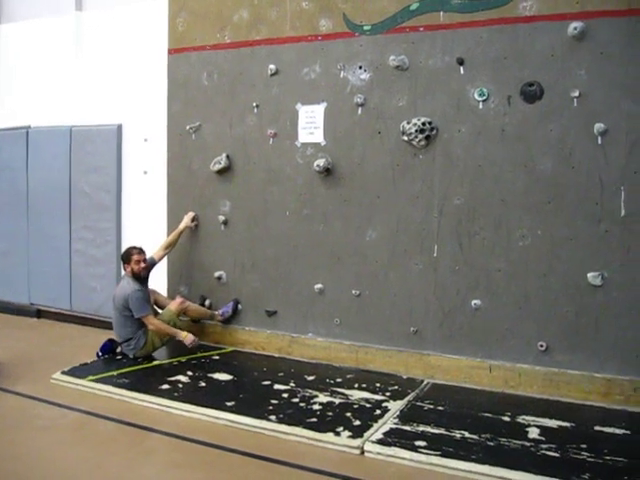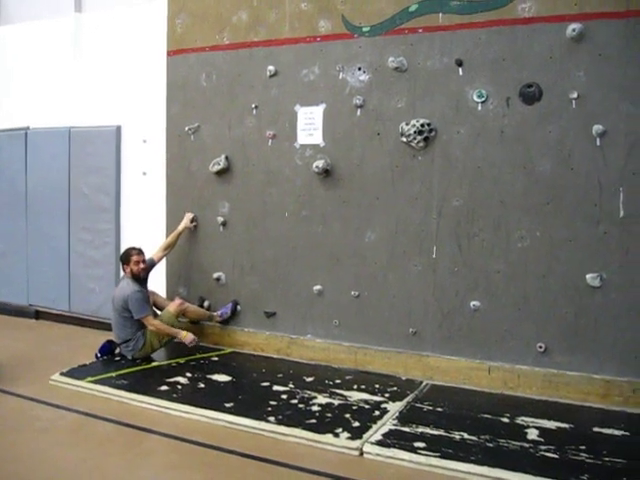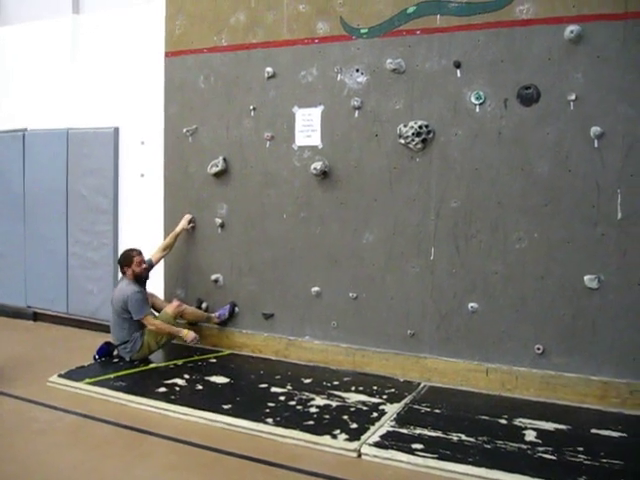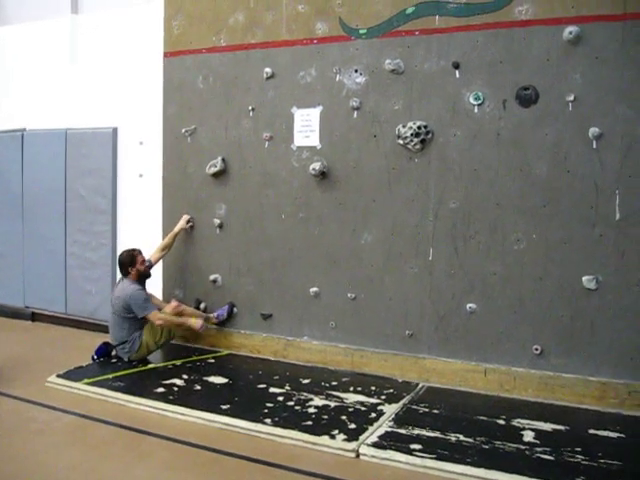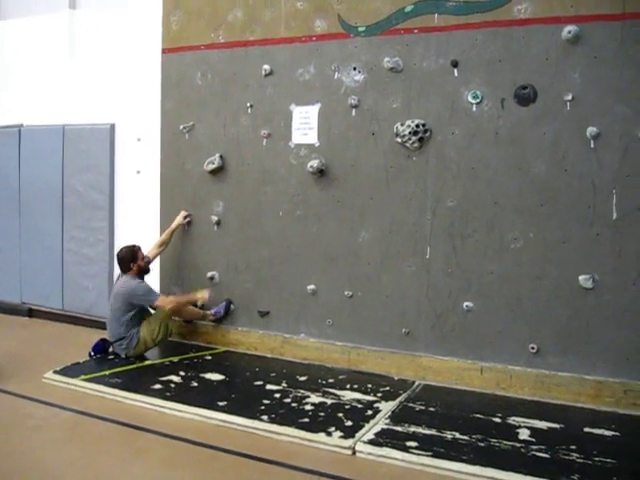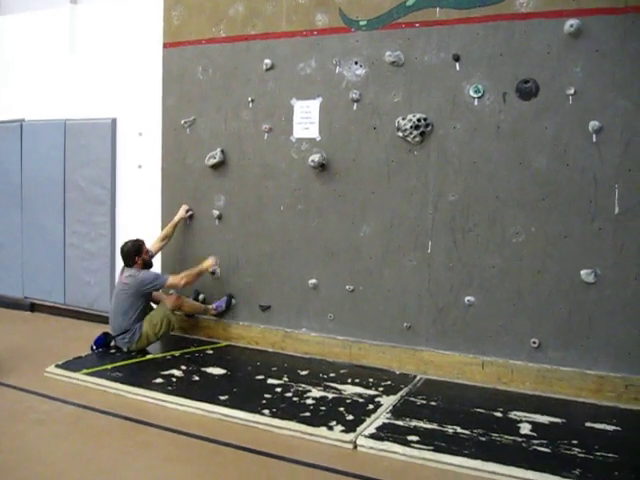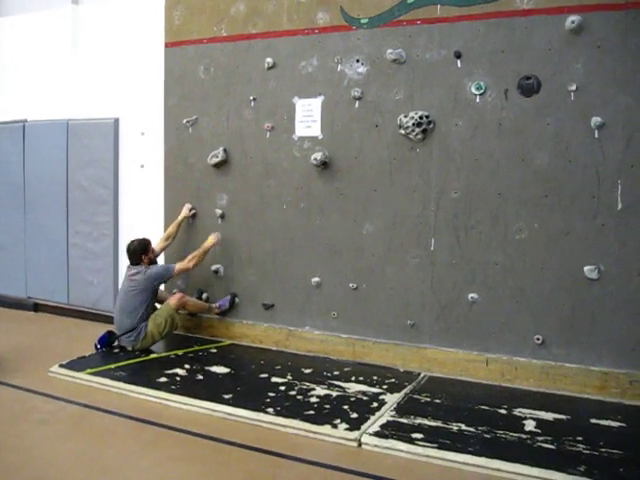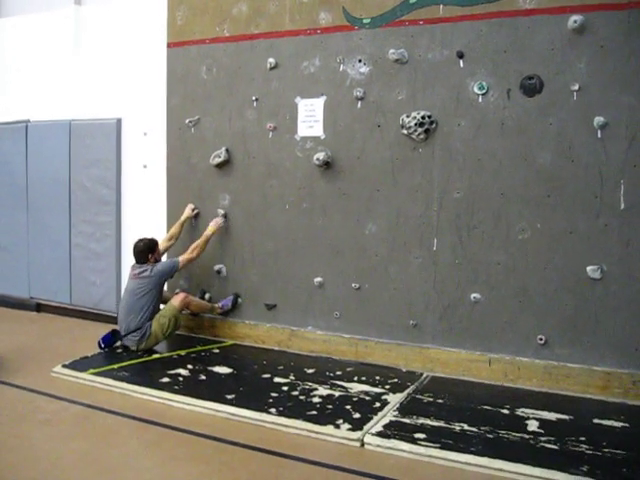
dt=0.1s
person 1, frame 1
left shoulder: (138, 274)
right shoulder: (133, 291)
left elbow: (164, 249)
right elbow: (152, 324)
left wrist: (182, 227)
right wrist: (182, 335)
left hip: (133, 338)
right hip: (138, 345)
left knee: (151, 294)
right knee: (180, 303)
right ankle: (218, 316)
person 1, frame 2
left shoulder: (134, 277)
right shoulder: (133, 292)
left elbow: (163, 251)
right elbow: (152, 325)
left wrist: (182, 228)
right wrist: (182, 335)
left hip: (131, 339)
right hip: (136, 346)
left knee: (150, 295)
right knee: (179, 304)
right ankle: (216, 317)
person 1, frame 3
left shoulder: (135, 278)
right shoulder: (132, 293)
left elbow: (161, 251)
right elbow: (152, 325)
left wrist: (179, 229)
right wrist: (183, 333)
left hip: (129, 342)
right hip: (134, 348)
left knee: (149, 297)
right knee: (177, 306)
right ankle: (214, 318)
person 1, frame 4
left shoulder: (128, 280)
right shoulder: (133, 292)
left elbow: (160, 252)
right elbow: (158, 319)
left wrist: (178, 229)
right wrist: (189, 321)
left hip: (126, 342)
right hip: (132, 348)
left knee: (150, 301)
right knee: (175, 306)
right ankle: (212, 318)
person 1, frame 5
left shoulder: (127, 276)
right shoulder: (134, 286)
left elbow: (158, 247)
right elbow: (168, 303)
left wrist: (176, 225)
right wrist: (196, 297)
left hip: (123, 340)
right hip: (130, 345)
left knee: (150, 299)
right knee: (173, 305)
right ankle: (209, 315)
person 1, frame 6
left shoulder: (129, 270)
right shoulder: (140, 278)
left elbow: (161, 242)
right elbow: (180, 281)
left wrist: (177, 218)
right wrist: (204, 267)
left hip: (124, 334)
right hip: (131, 340)
left knee: (151, 293)
right knee: (175, 299)
left ankle: (185, 306)
right ankle: (211, 310)
person 1, frame 7
left shoulder: (134, 269)
right shoulder: (149, 274)
left elbow: (165, 241)
right elbow: (188, 265)
left wrist: (181, 217)
right wrist: (208, 244)
left hip: (128, 334)
right hip: (136, 339)
right knee: (179, 298)
left ankle: (188, 305)
right ankle: (214, 308)
person 1, frame 8
left shoulder: (138, 268)
right shoulder: (155, 272)
left elbow: (169, 241)
right elbow: (191, 255)
left wrist: (184, 218)
right wrist: (211, 231)
left hip: (128, 335)
right hip: (139, 339)
right knee: (183, 298)
left ankle: (193, 305)
right ankle: (217, 309)
